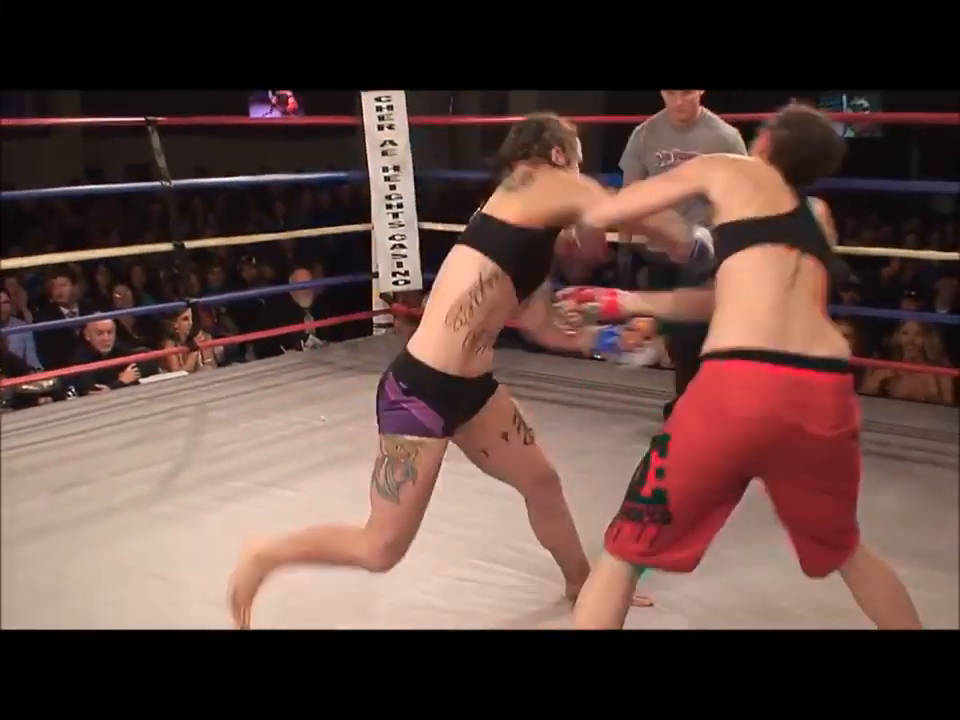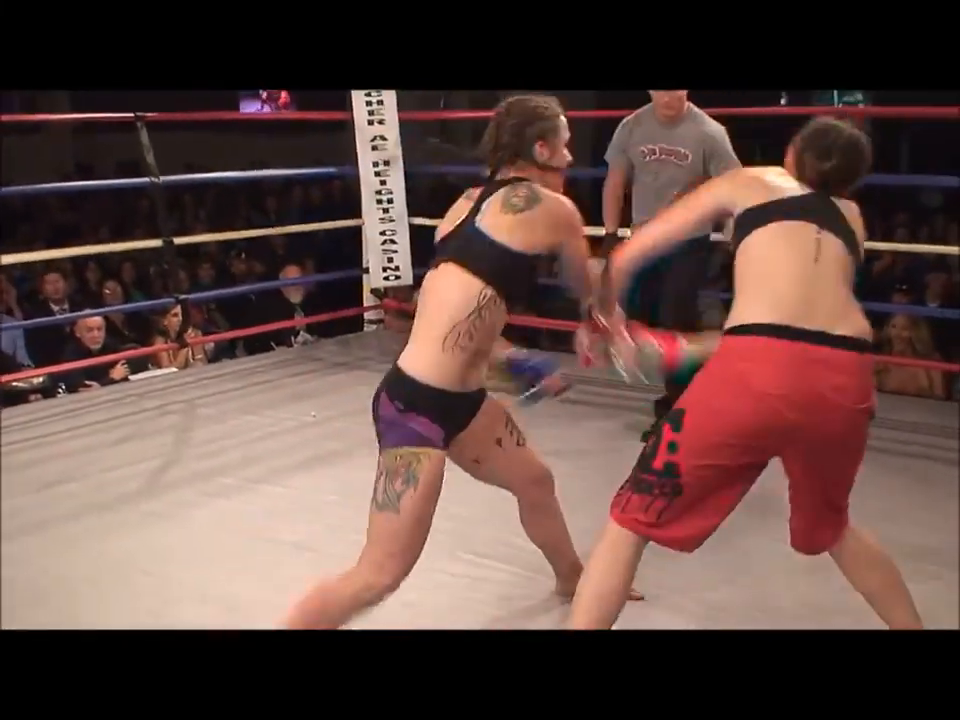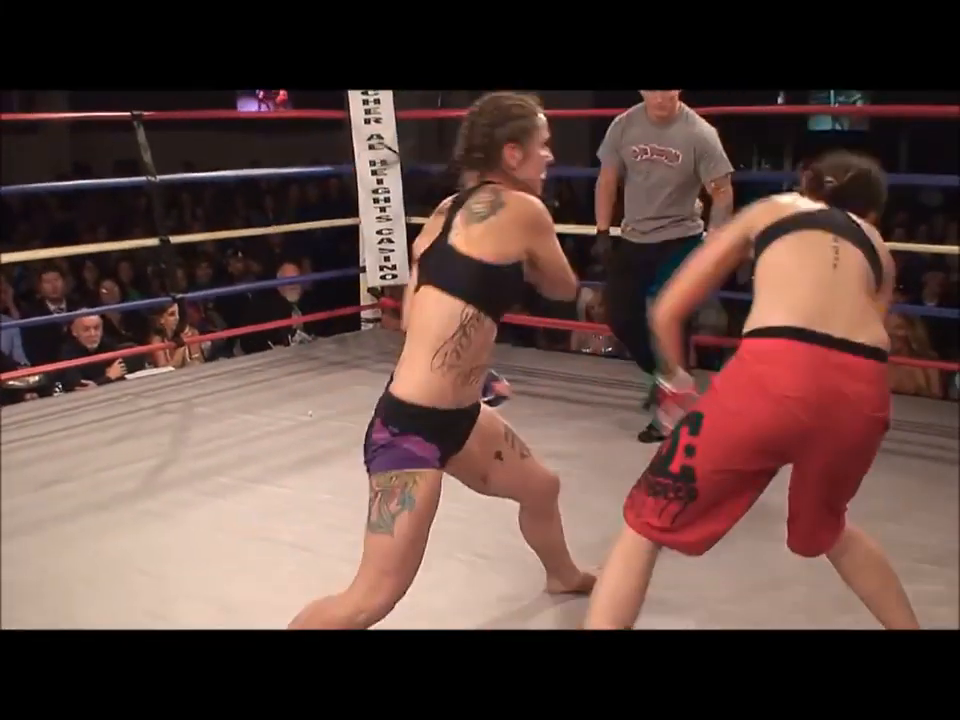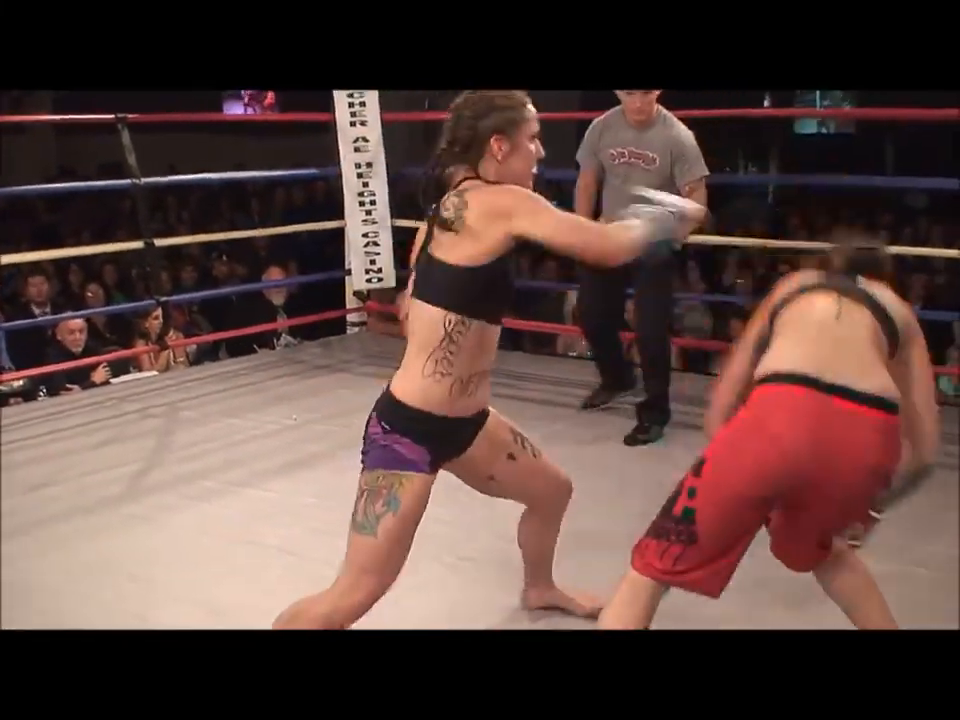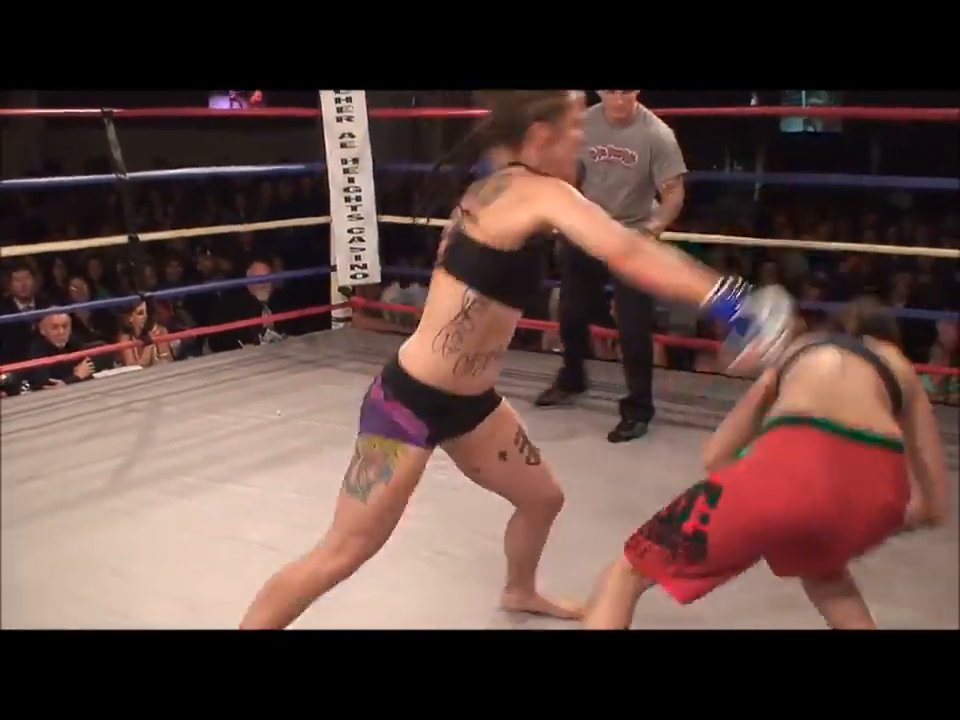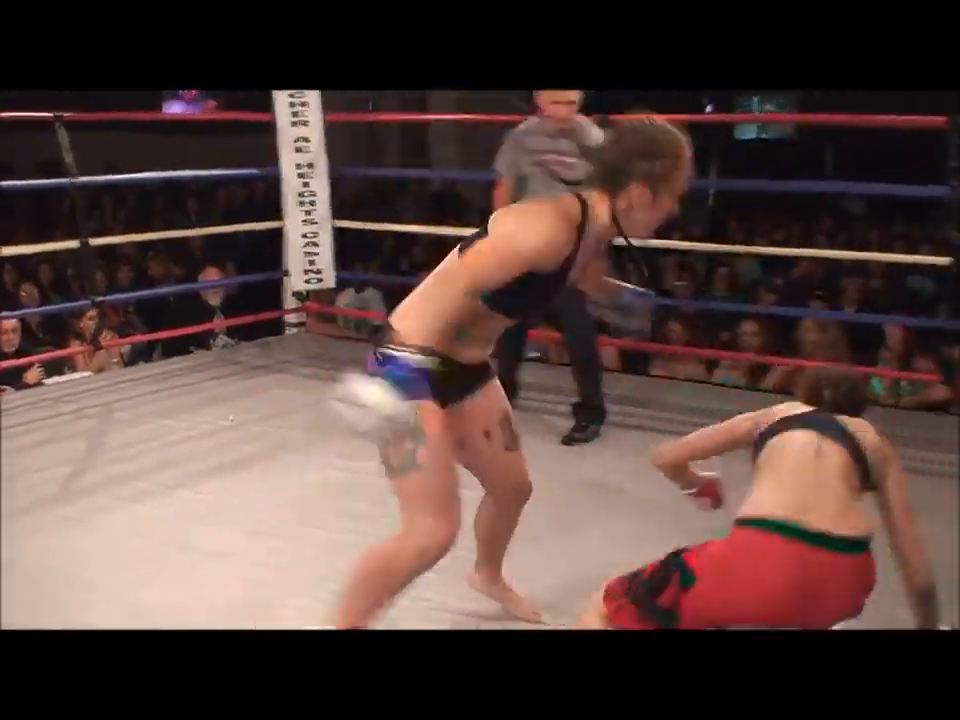
dt=0.1s
person 1, frame 1
left shoulder: (550, 235)
right shoulder: (541, 188)
left elbow: (541, 328)
left hip: (469, 387)
right hip: (421, 387)
left knee: (542, 480)
right knee: (379, 551)
left ankle: (583, 583)
right ankle: (264, 558)
person 1, frame 2
left shoulder: (473, 201)
right shoulder: (551, 206)
right elbow: (589, 290)
left wrist: (518, 358)
left hip: (456, 397)
right hip: (417, 404)
left knee: (536, 482)
right knee: (380, 576)
left ankle: (570, 578)
right ankle: (284, 624)
person 1, frame 3
left shoulder: (449, 212)
right shoulder: (523, 211)
right elbow: (563, 289)
left hip: (454, 414)
right hip: (411, 424)
left knee: (542, 487)
right knee: (374, 596)
left ankle: (564, 577)
person 1, frame 4
left shoulder: (456, 205)
right shoulder: (499, 203)
right elbow: (612, 247)
right wrist: (665, 217)
left hip: (462, 421)
right hip: (405, 432)
left knee: (552, 492)
right knee: (355, 594)
left ankle: (539, 590)
person 1, frame 5
left shoulder: (498, 190)
right shoulder: (531, 190)
right elbow: (627, 252)
right wrist: (727, 301)
left hip: (472, 400)
right hip: (411, 399)
left knee: (543, 500)
right knee: (339, 558)
left ankle: (520, 591)
person 1, frame 6
left shoulder: (596, 225)
right shoulder: (553, 224)
right elbow: (463, 280)
left wrist: (615, 293)
right wrist: (405, 367)
left hip: (464, 364)
right hip: (409, 360)
left knee: (513, 487)
right knee: (433, 534)
left ankle: (489, 577)
right ankle: (341, 629)
person 2, frame 1
left shoulder: (728, 170)
right shoulder: (820, 214)
left elbow: (598, 216)
right wrist: (634, 303)
left hip: (736, 395)
right hip: (827, 394)
left knee: (622, 554)
right knee: (839, 548)
person 2, frame 2
left shoulder: (747, 181)
right shoulder: (852, 221)
left elbow: (626, 257)
left wrist: (608, 311)
left hip: (759, 370)
right hip: (846, 378)
left knee: (628, 524)
right knee: (830, 527)
person 2, frame 3
left shoulder: (768, 209)
right shoulder: (877, 245)
left elbow: (667, 310)
left wrist: (677, 376)
left hip: (778, 375)
right hip: (863, 386)
left knee: (644, 529)
right knee: (826, 530)
person 2, frame 4
left shoulder: (793, 285)
right shoulder: (899, 310)
left elbow: (719, 413)
right elbow: (925, 449)
right wrist: (868, 493)
left hip: (782, 420)
right hip: (869, 438)
left knee: (647, 572)
right knee: (814, 549)
person 2, frame 5
left shoulder: (800, 349)
right shoulder: (900, 368)
left elbow: (715, 456)
right elbow: (934, 507)
left hip: (792, 467)
right hip: (878, 482)
left knee: (624, 576)
right knee: (813, 560)
person 2, frame 6
left shoulder: (771, 418)
right shoulder: (873, 442)
left elbow: (667, 458)
right elbow: (917, 568)
left wrist: (697, 483)
right wrist: (929, 623)
left hip: (758, 564)
right hip: (840, 578)
left knee: (603, 612)
person 3, frame 1
left shoulder: (722, 136)
right shoulder: (645, 134)
right elbow: (630, 188)
right wrist: (625, 245)
left hip: (702, 249)
right hip: (657, 248)
left knee: (690, 330)
right knee: (672, 331)
right ankle: (686, 391)
person 3, frame 2
left shoulder: (709, 133)
right shoulder: (631, 127)
right elbow: (615, 182)
right wrist: (610, 235)
left hip: (688, 242)
left knee: (676, 324)
right knee: (640, 321)
left ankle: (674, 405)
right ankle: (678, 384)
person 3, frame 3
left shoulder: (699, 134)
right shoulder: (623, 126)
left elbow: (722, 191)
right elbow: (607, 179)
right wrist: (602, 232)
left hip: (678, 240)
right hip: (631, 239)
right knee: (619, 316)
person 3, frame 4
left shoulder: (677, 137)
right shoulder: (602, 128)
left elbow: (697, 194)
right elbow: (586, 182)
left wrist: (677, 235)
left hip: (656, 246)
left knee: (651, 331)
right knee: (593, 317)
left ankle: (654, 411)
right ankle: (617, 378)
person 3, frame 5
left shoulder: (656, 134)
right shoulder: (582, 126)
left elbow: (674, 191)
left wrist: (654, 228)
left knee: (633, 328)
right knee: (571, 316)
left ankle: (638, 408)
right ankle: (570, 381)
person 3, frame 6
left shoulder: (593, 142)
right shoulder: (520, 138)
right elbow: (504, 191)
left knee: (579, 331)
right knee: (511, 320)
left ankle: (590, 410)
right ankle: (505, 386)
